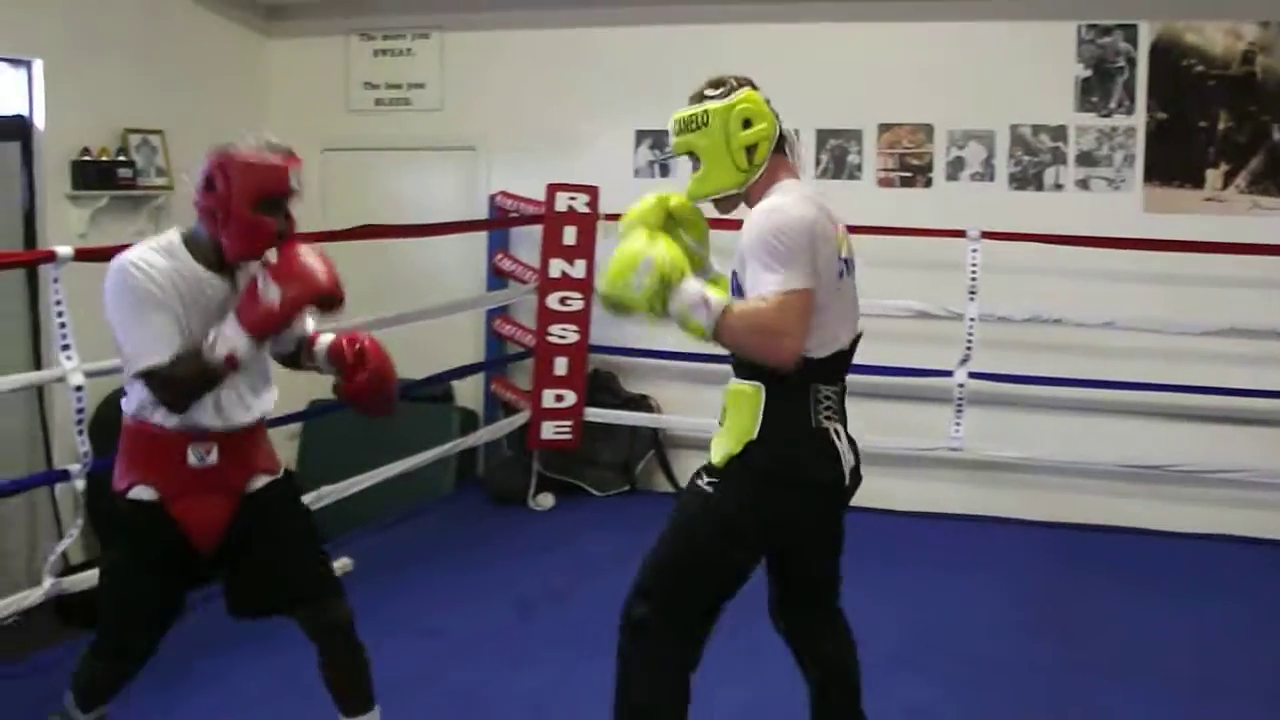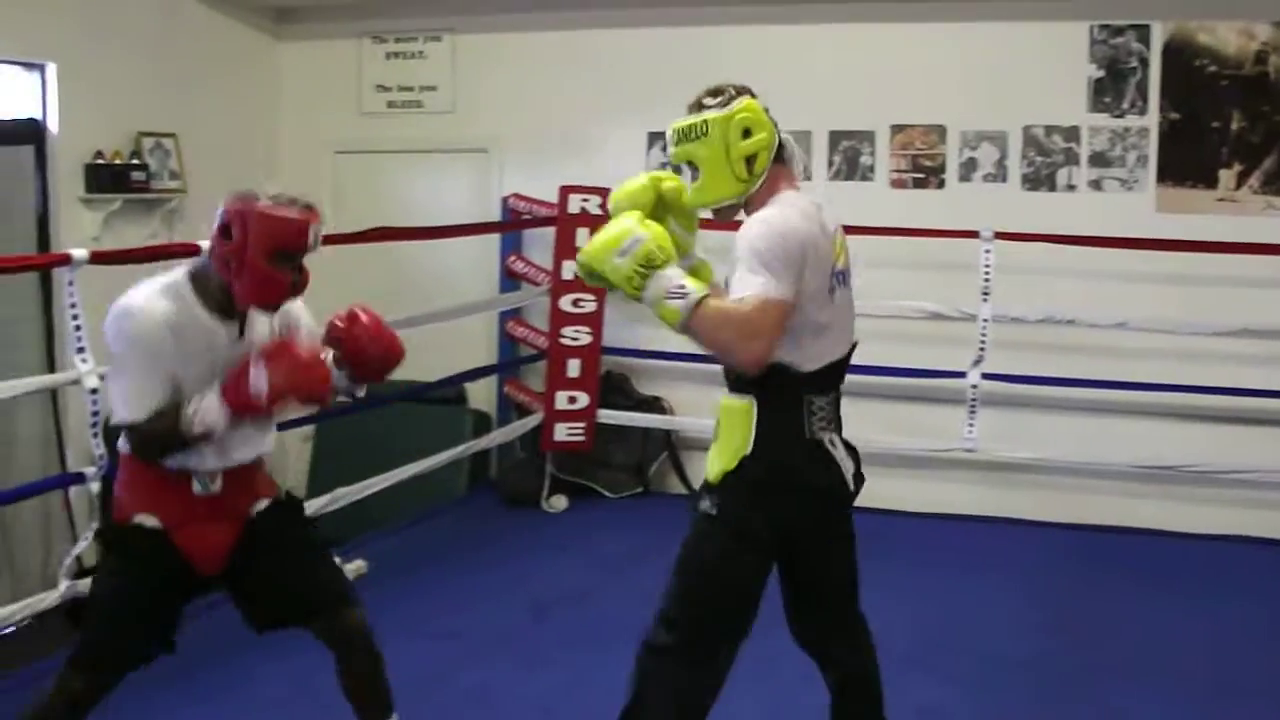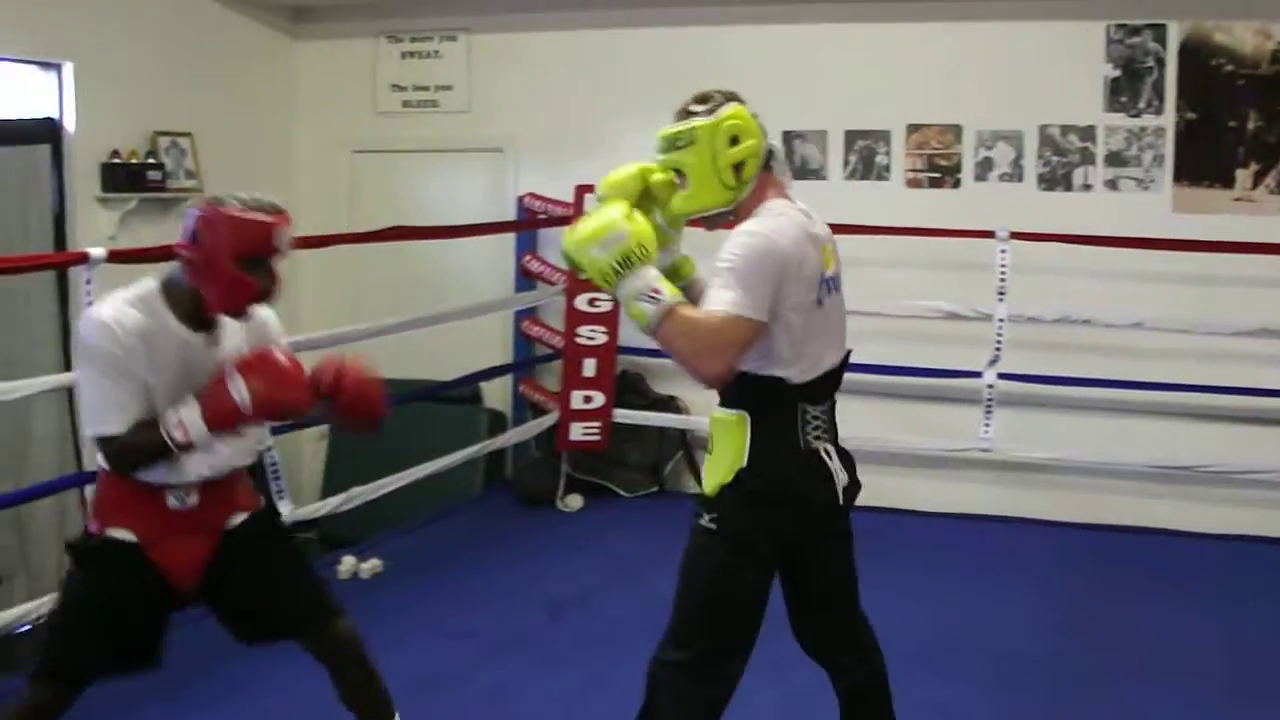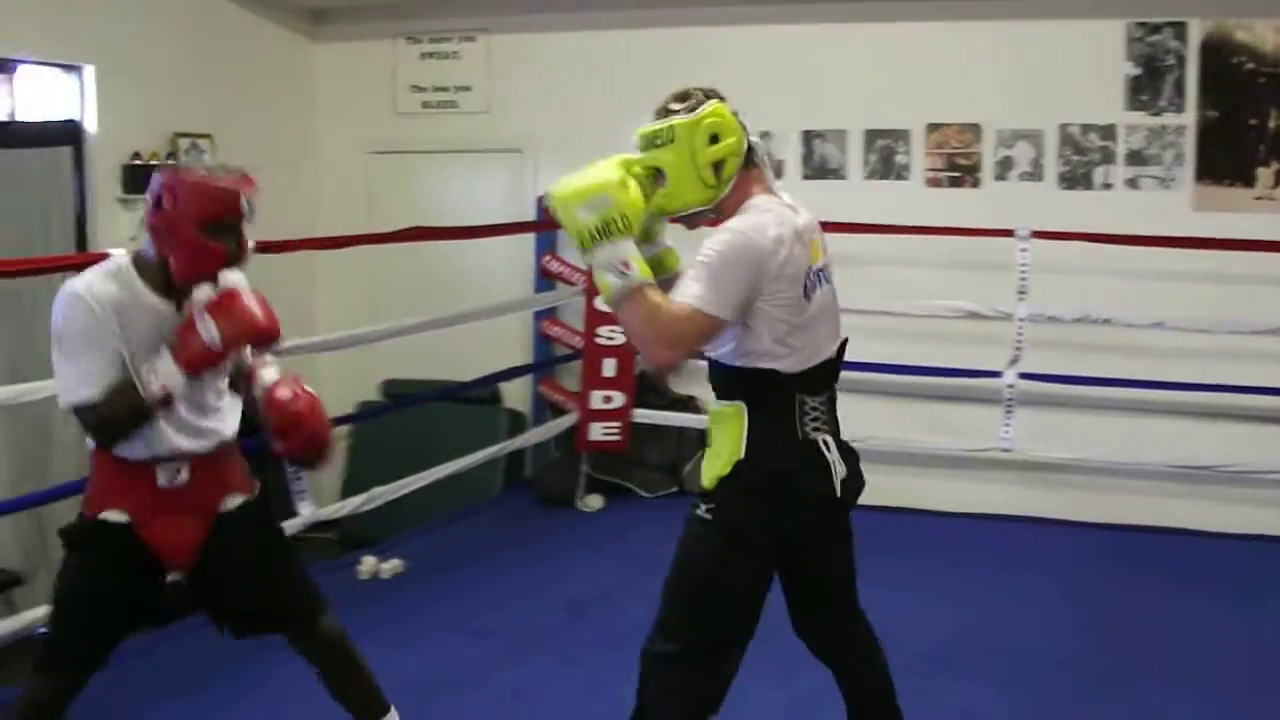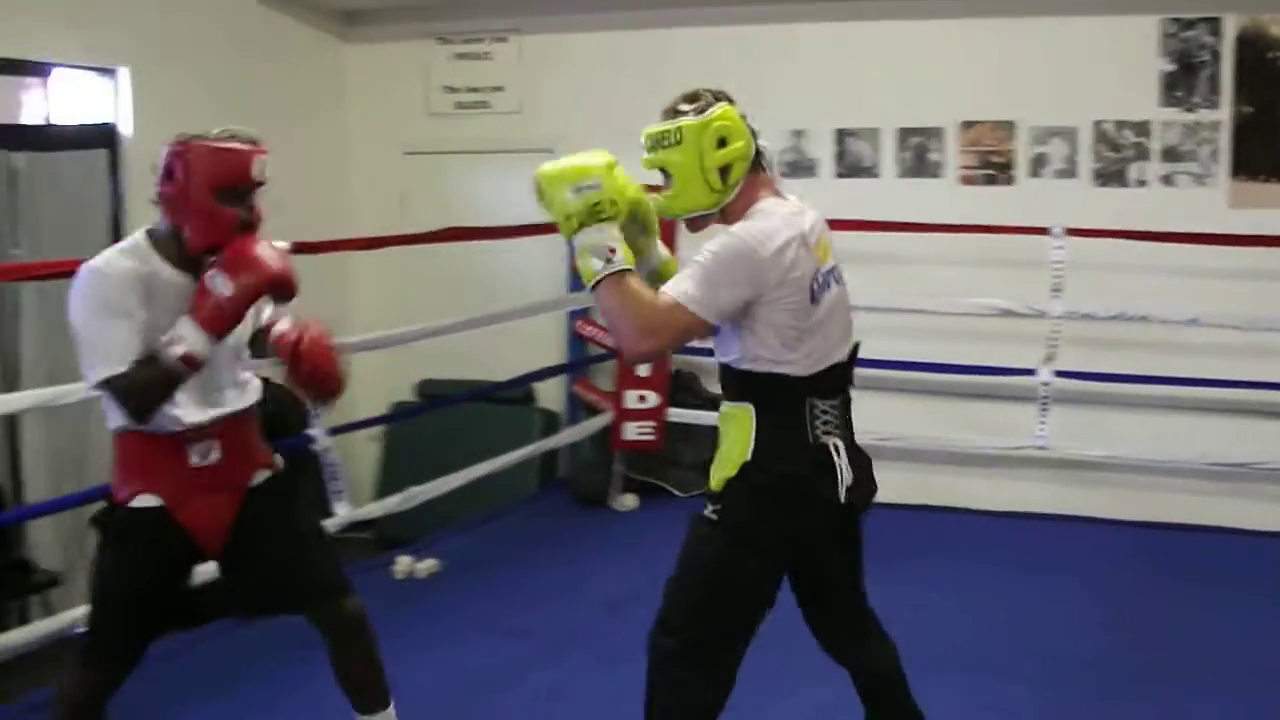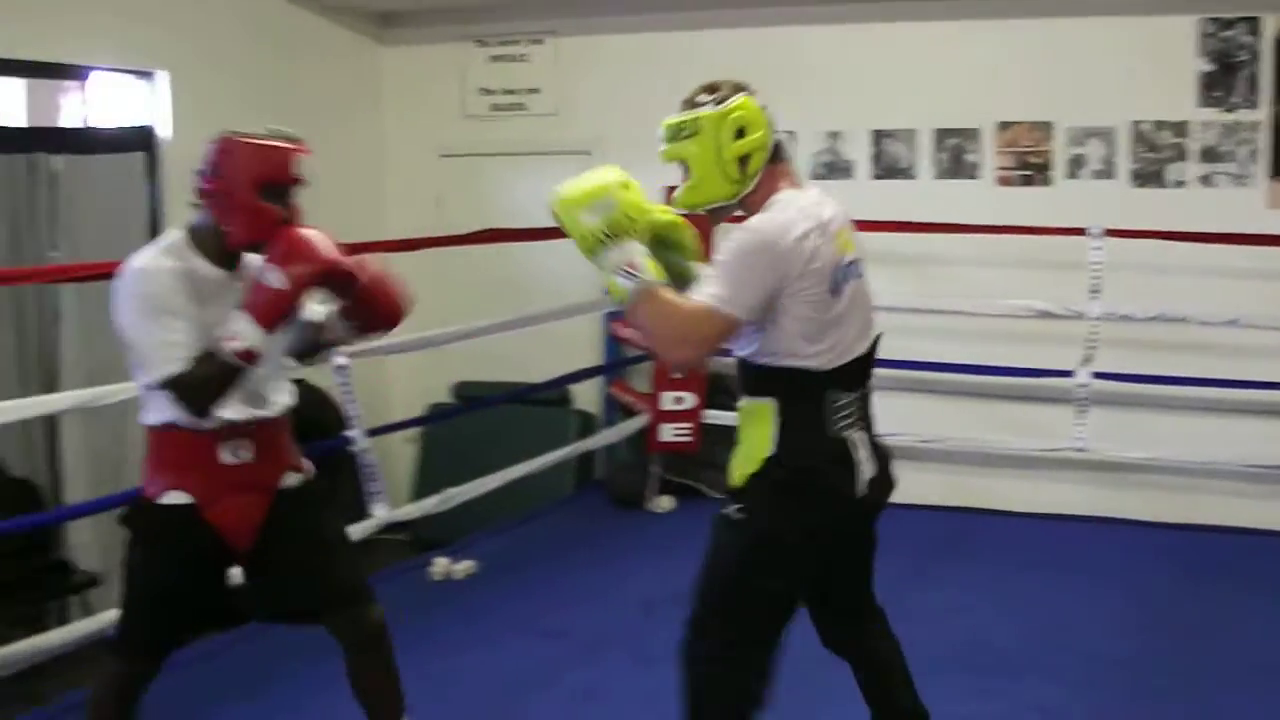
dt=0.1s
person 1, frame 1
left shoulder: (776, 218)
right shoulder: (811, 212)
left elbow: (779, 341)
left wrist: (676, 293)
right wrist: (691, 262)
left hip: (769, 459)
right hip: (819, 453)
left knee: (658, 615)
right knee: (811, 614)
person 1, frame 2
left shoulder: (774, 229)
right shoulder: (811, 221)
left elbow: (746, 344)
right elbow: (736, 313)
left wrist: (654, 278)
right wrist: (677, 251)
left hip: (767, 470)
right hip: (819, 463)
left knee: (684, 648)
right knee: (830, 620)
person 1, frame 3
left shoulder: (758, 241)
right shoulder: (802, 227)
left elbow: (711, 358)
right elbow: (722, 323)
left wrist: (632, 275)
right wrist: (661, 244)
left hip: (762, 482)
right hip: (815, 470)
left knee: (691, 661)
right knee: (834, 626)
person 1, frame 4
left shoulder: (744, 239)
right shoulder: (791, 219)
left elbow: (662, 347)
right elbow: (698, 311)
left wrist: (607, 248)
right wrist: (637, 240)
left hip: (763, 476)
right hip: (818, 465)
left knee: (683, 653)
right knee: (835, 622)
person 1, frame 5
left shoulder: (746, 244)
right shoulder: (799, 221)
left elbow: (643, 337)
right elbow: (696, 307)
left wrist: (594, 234)
right wrist: (645, 248)
left hip: (771, 478)
right hip: (828, 467)
left knee: (687, 650)
right knee: (846, 620)
person 1, frame 6
left shoulder: (763, 236)
right shoulder: (821, 213)
left elbow: (679, 346)
left wrist: (618, 245)
right wrist: (682, 263)
left hip: (793, 476)
right hip: (848, 464)
left knee: (723, 654)
right knee: (852, 619)
person 2, frame 1
left shoulder: (263, 265)
right shoulder: (139, 271)
left elbow: (289, 345)
right elbow: (169, 390)
left wrist: (336, 352)
right wrist: (251, 322)
left hip: (248, 466)
right hip: (159, 476)
left knee: (332, 616)
right knee: (121, 647)
person 2, frame 2
left shoulder: (280, 309)
right shoulder: (141, 316)
left elbow: (307, 380)
right elbow: (143, 443)
left wrist: (351, 362)
right wrist: (235, 398)
left hip: (248, 496)
right hip: (160, 508)
left knee: (348, 628)
right knee: (95, 668)
person 2, frame 3
left shoulder: (252, 318)
right shoulder: (112, 326)
left elbow: (279, 392)
right elbow: (121, 453)
left wrist: (328, 386)
right wrist: (214, 410)
left hip: (227, 510)
right hip: (135, 523)
left knee: (335, 637)
person 2, frame 4
left shoulder: (222, 287)
right shoulder: (88, 300)
right elbow: (102, 429)
left wrist: (275, 390)
right wrist: (184, 358)
left hip: (220, 490)
right hip: (127, 501)
left knee: (317, 630)
right knee: (63, 669)
person 2, frame 5
left shoulder: (240, 262)
right shoulder: (106, 277)
right elbow: (135, 401)
left wrist: (292, 340)
right wrist: (206, 318)
left hip: (244, 466)
right hip: (156, 483)
left knee: (342, 610)
right knee: (105, 660)
person 2, frame 6
left shoulder: (271, 261)
right shoulder: (151, 274)
left elbow: (309, 341)
right elbow: (193, 395)
left wrist: (352, 311)
right wrist: (262, 310)
left hip: (273, 465)
right hip: (186, 481)
left knee: (361, 620)
right knee: (139, 653)
